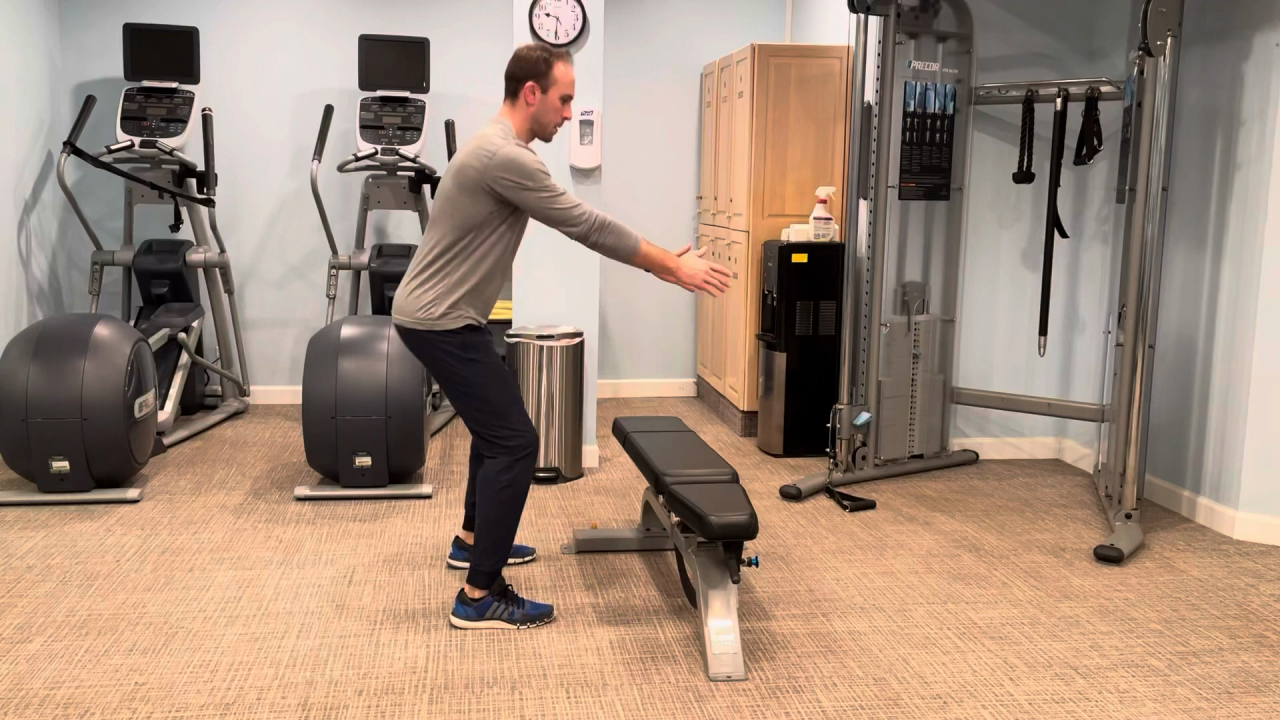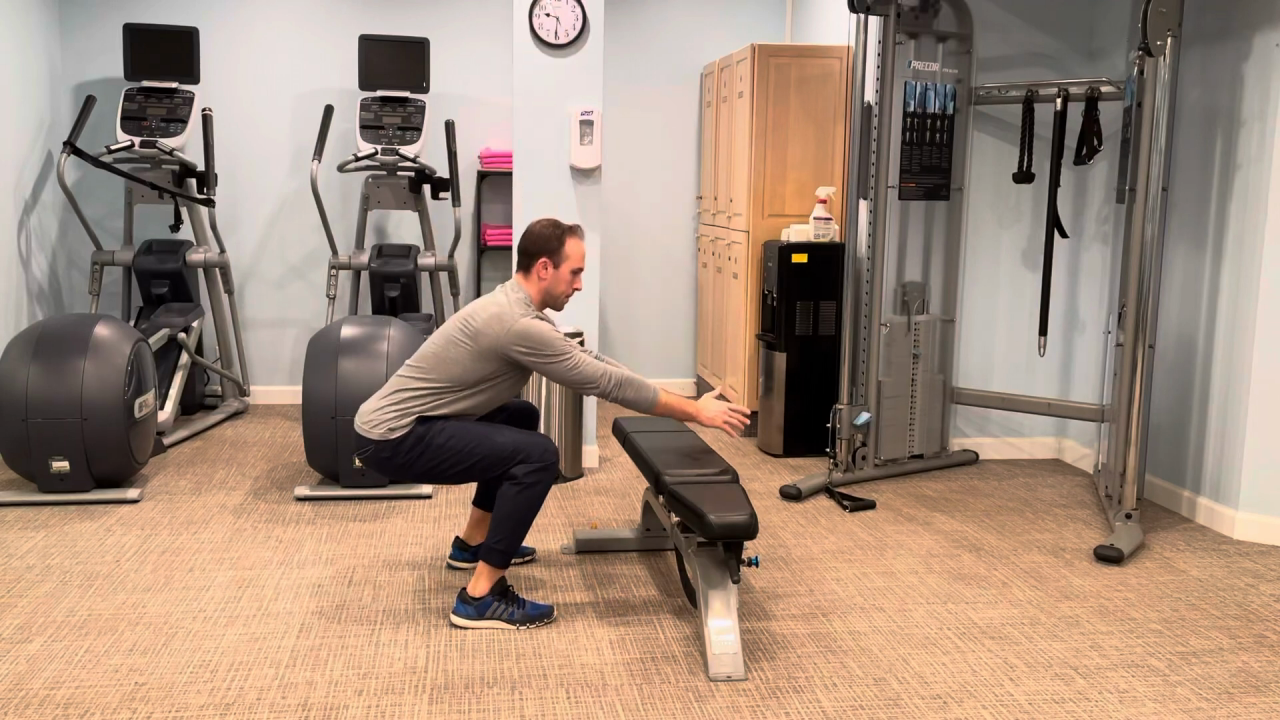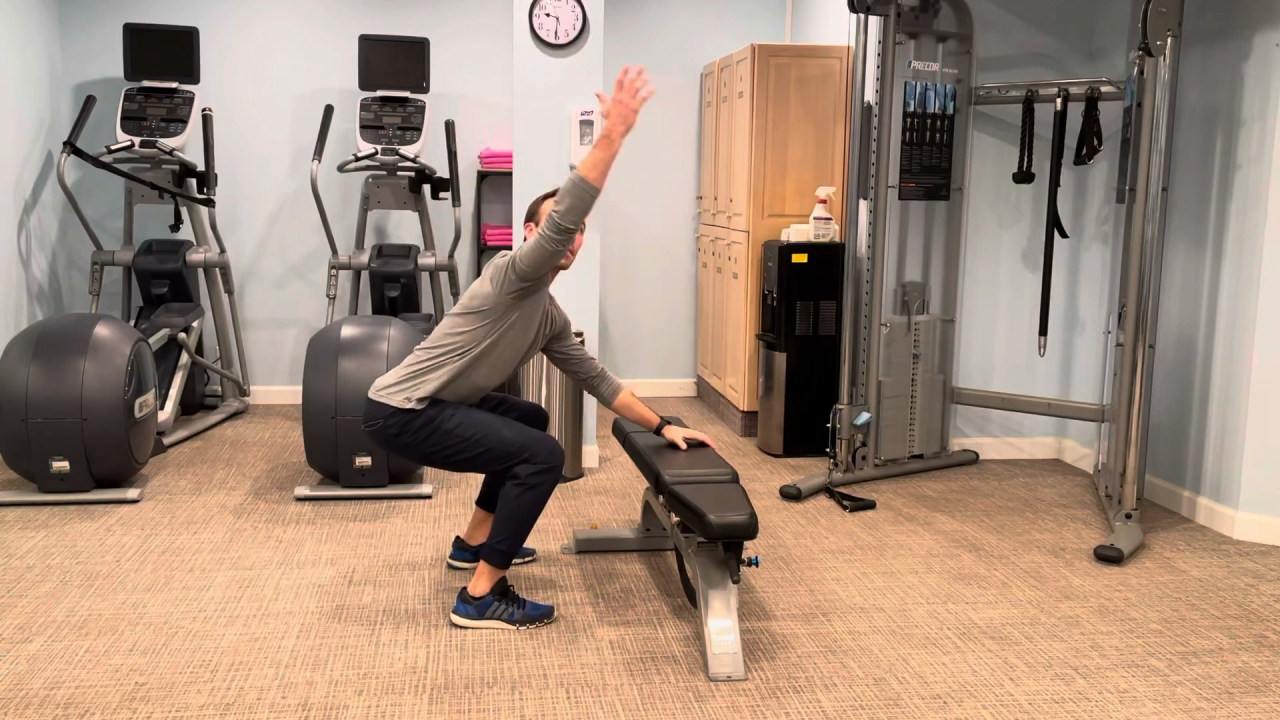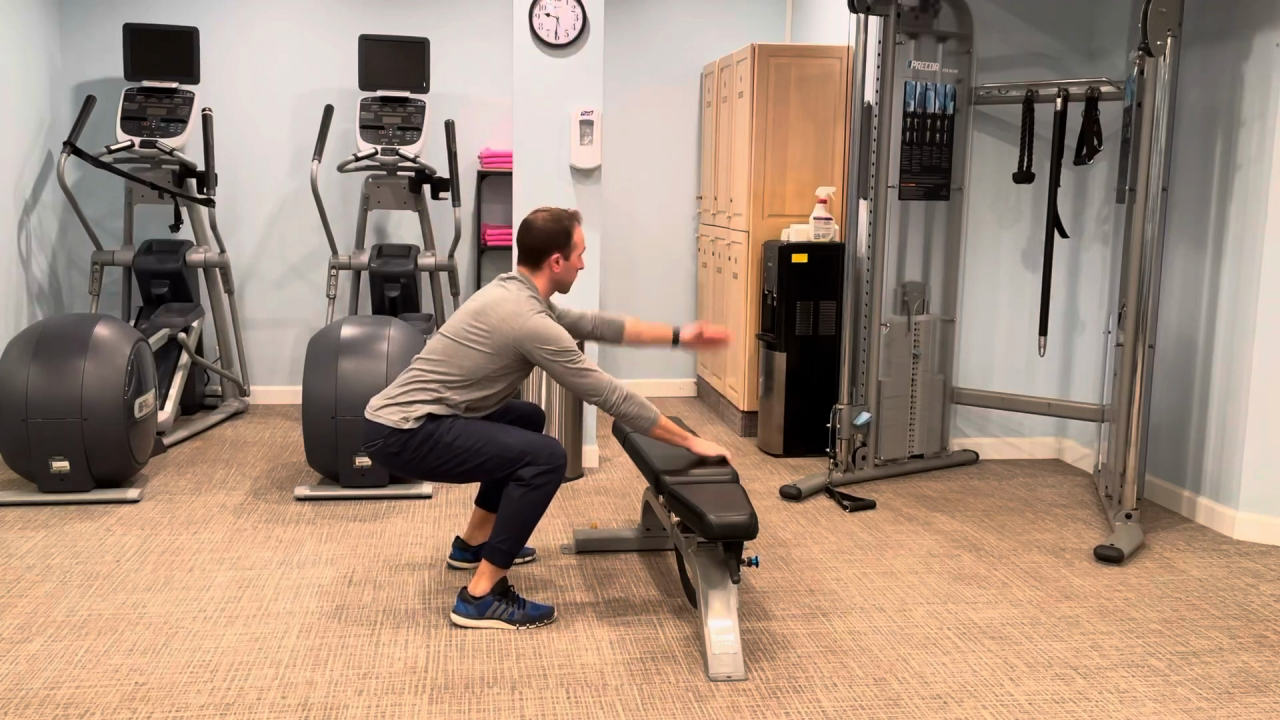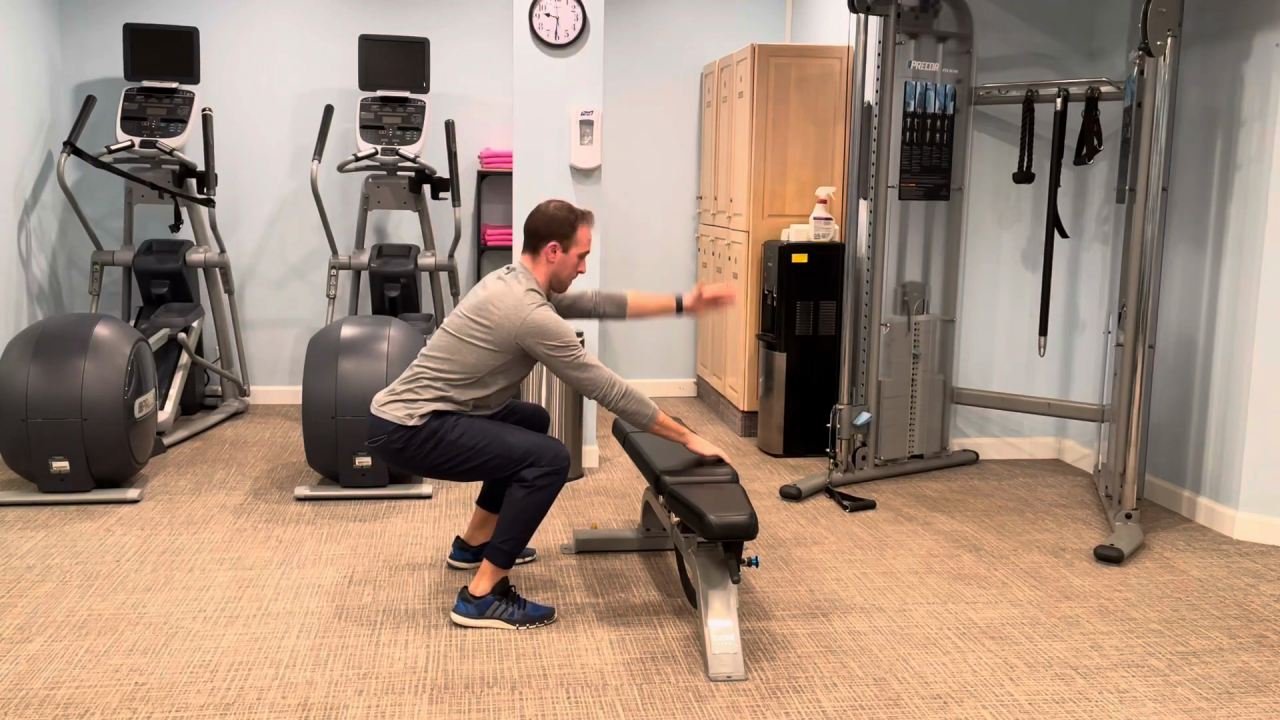
dt=1s
person 1, frame 1
left shoulder: (501, 150)
right shoulder: (503, 156)
left elbow: (582, 222)
right elbow: (587, 225)
left wrist: (662, 259)
right wrist: (674, 268)
left hip: (440, 313)
right hip: (438, 320)
left knee: (498, 421)
right knee: (514, 440)
left ankle: (473, 537)
right ankle: (479, 597)
person 1, frame 2
left shoulder: (517, 308)
right shoulder: (518, 325)
left elbow: (591, 363)
right elbow: (606, 383)
left wrist: (678, 404)
right wrist: (695, 410)
left hip: (398, 422)
right hip: (390, 439)
left knee: (520, 418)
right knee: (537, 454)
left ankle: (473, 542)
right ankle: (480, 597)
person 1, frame 3
left shoulder: (547, 313)
right shoulder: (510, 276)
left elbow: (595, 377)
right elbow: (562, 221)
left wrist: (661, 425)
right wrist: (612, 134)
left hip: (431, 403)
right hip: (400, 412)
left knee: (528, 421)
right knee: (541, 455)
left ankle: (475, 542)
right ankle: (481, 597)
person 1, frame 4
left shoulder: (513, 291)
right shoulder: (528, 322)
left elbow: (591, 324)
right elbow: (610, 395)
left wrist: (676, 336)
right wrist: (690, 440)
left hip: (404, 418)
right hip: (401, 435)
left knee: (527, 420)
right knee: (544, 458)
left ankle: (474, 542)
right ankle: (481, 597)
person 1, frame 5
left shoulder: (511, 284)
right shoulder: (531, 315)
left elbow: (597, 304)
right elbow: (610, 391)
left wrist: (681, 303)
right wrist: (688, 438)
left hip: (411, 415)
right hip: (406, 431)
left knee: (531, 422)
right knee: (548, 460)
left ankle: (474, 543)
right ankle: (482, 597)
